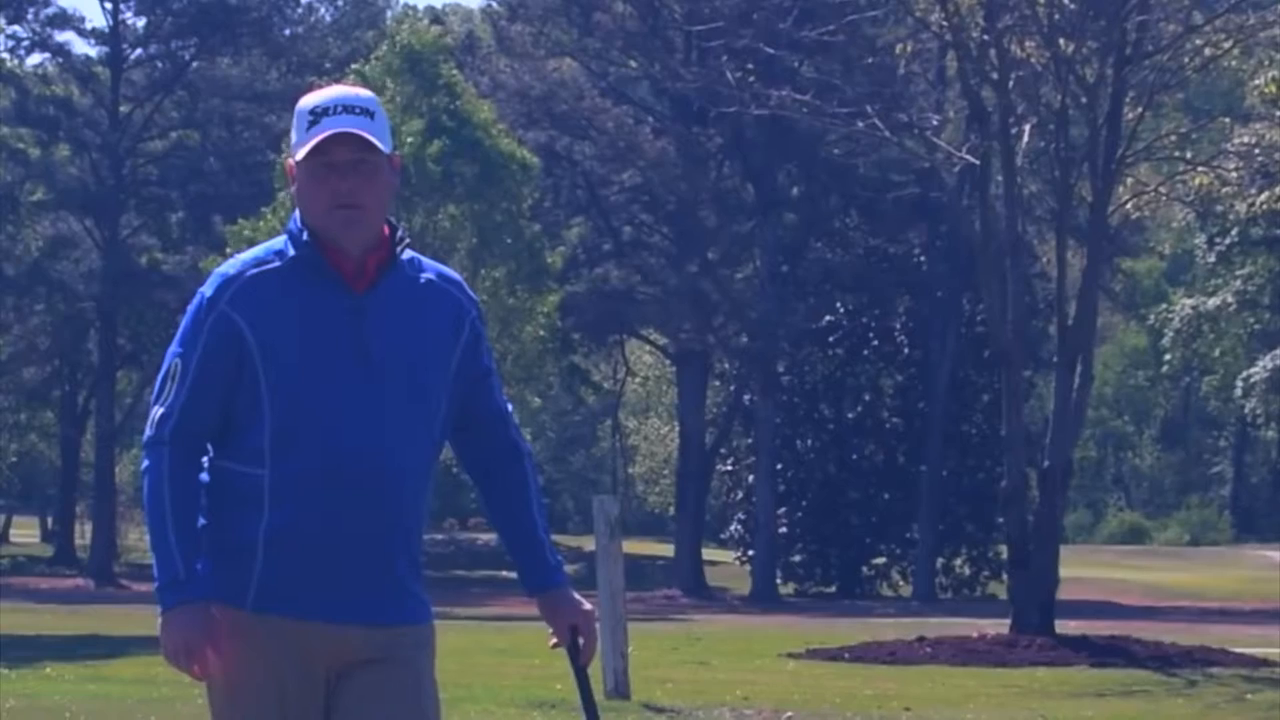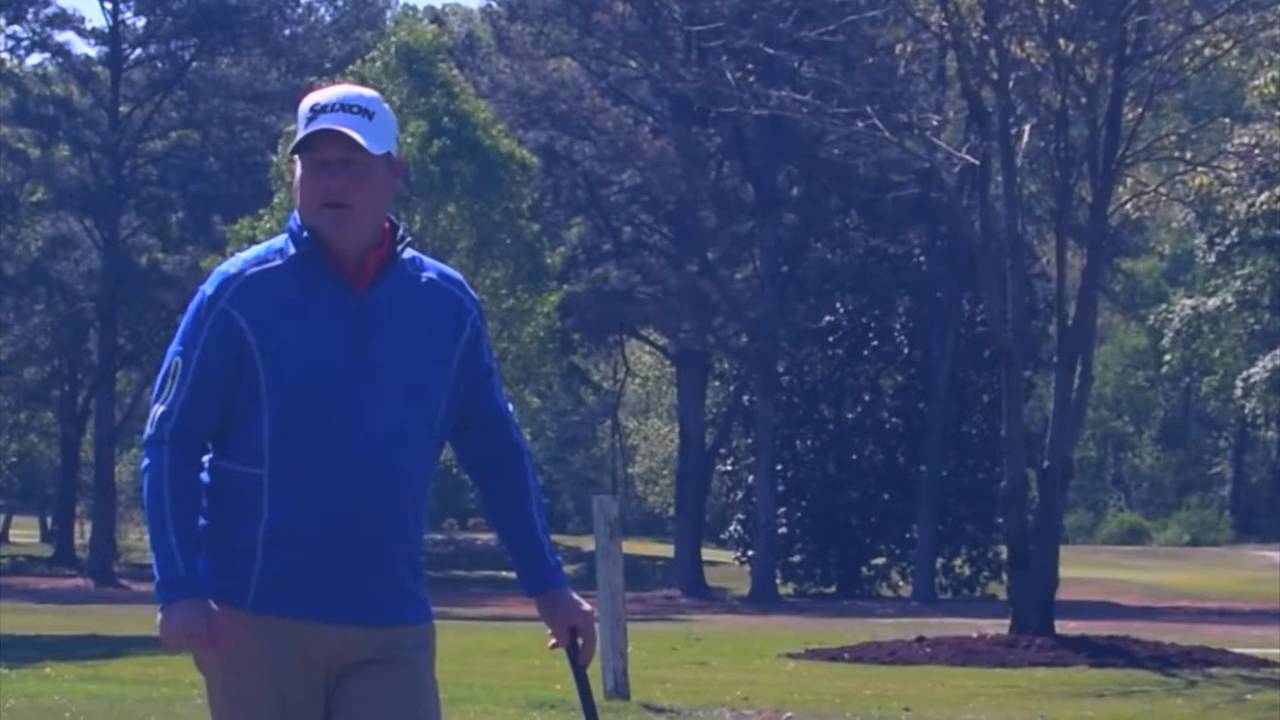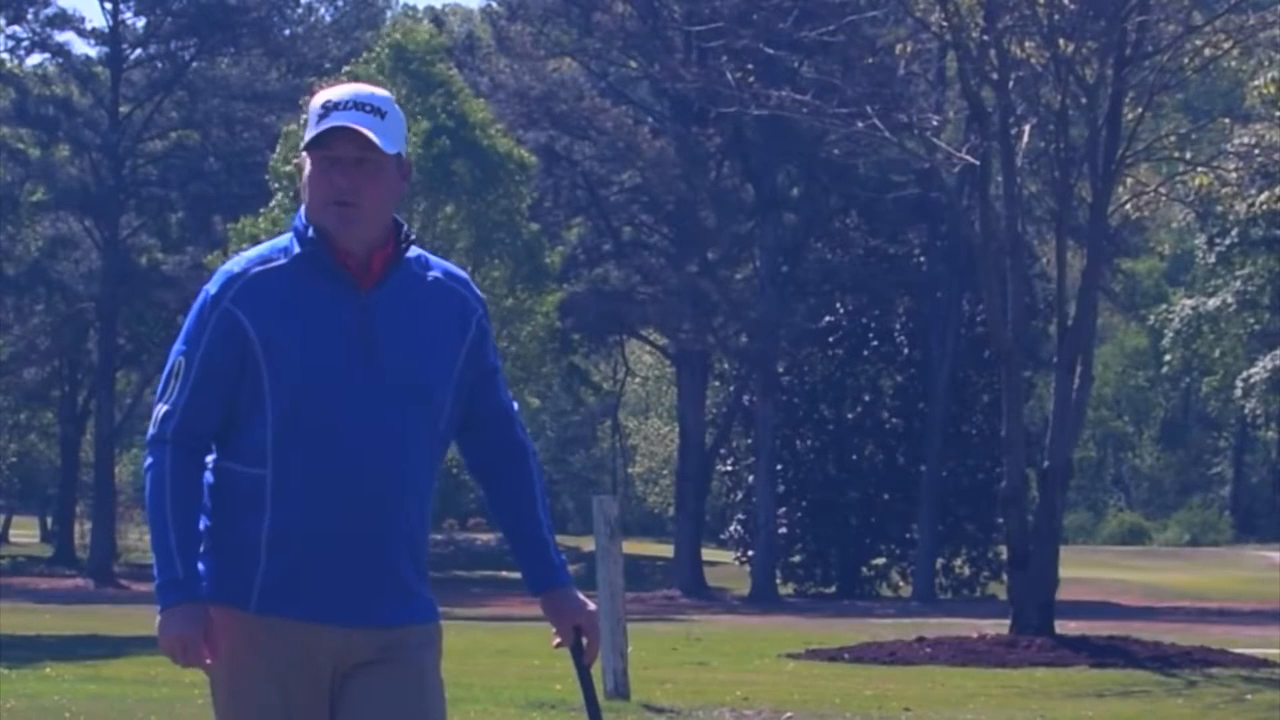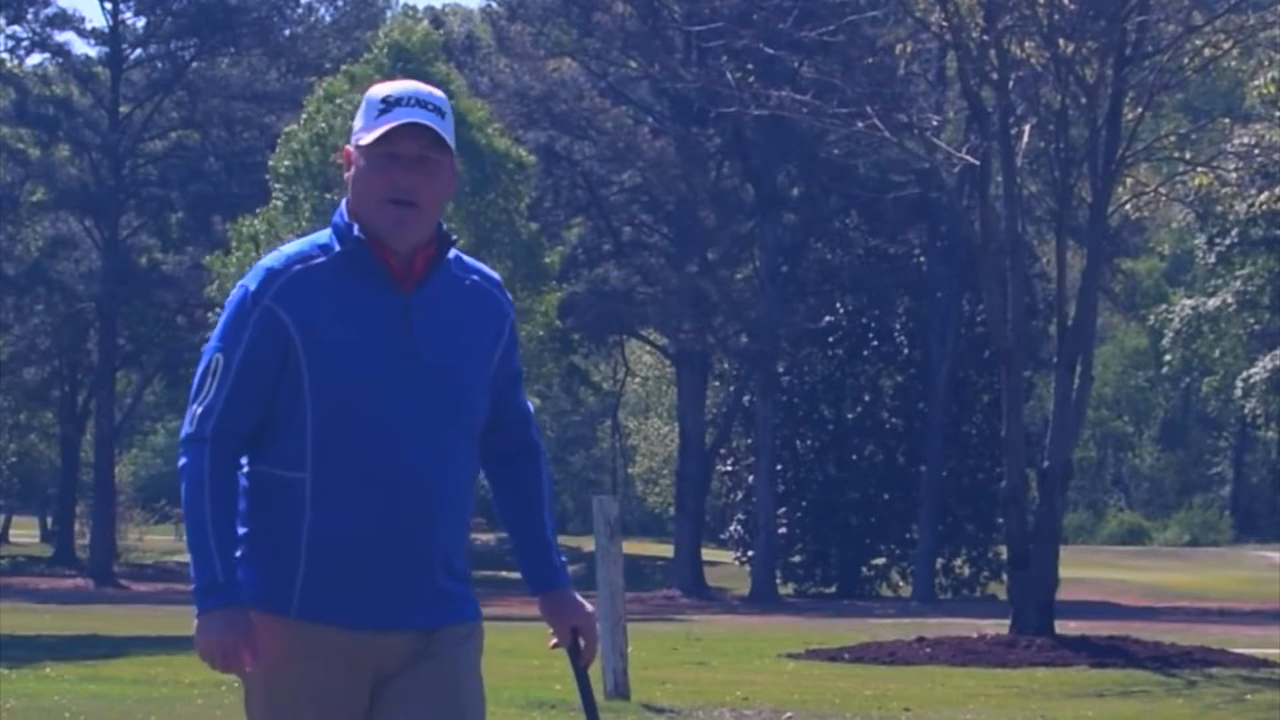
dt=0.7s
person 1, frame 1
left shoulder: (445, 303)
right shoulder: (240, 294)
left elbow: (497, 451)
right elbow: (172, 446)
left wrist: (547, 581)
right wrist: (180, 595)
left hip: (392, 625)
right hip: (259, 616)
person 1, frame 2
left shoulder: (447, 303)
right shoulder: (241, 292)
left elbow: (498, 451)
right elbow: (172, 443)
left wrist: (546, 583)
right wrist: (180, 588)
left hip: (393, 625)
right hip: (258, 616)
person 1, frame 3
left shoulder: (452, 302)
right shoulder: (245, 291)
left elbow: (503, 450)
right elbow: (175, 443)
left wrist: (551, 581)
right wrist: (179, 591)
left hip: (398, 626)
right hip: (262, 617)
person 1, frame 4
left shoulder: (486, 301)
right shoulder: (283, 288)
left elbow: (514, 450)
right elbow: (209, 444)
left wrist: (550, 583)
right wrist: (217, 596)
left hip: (440, 628)
right hip: (300, 620)
